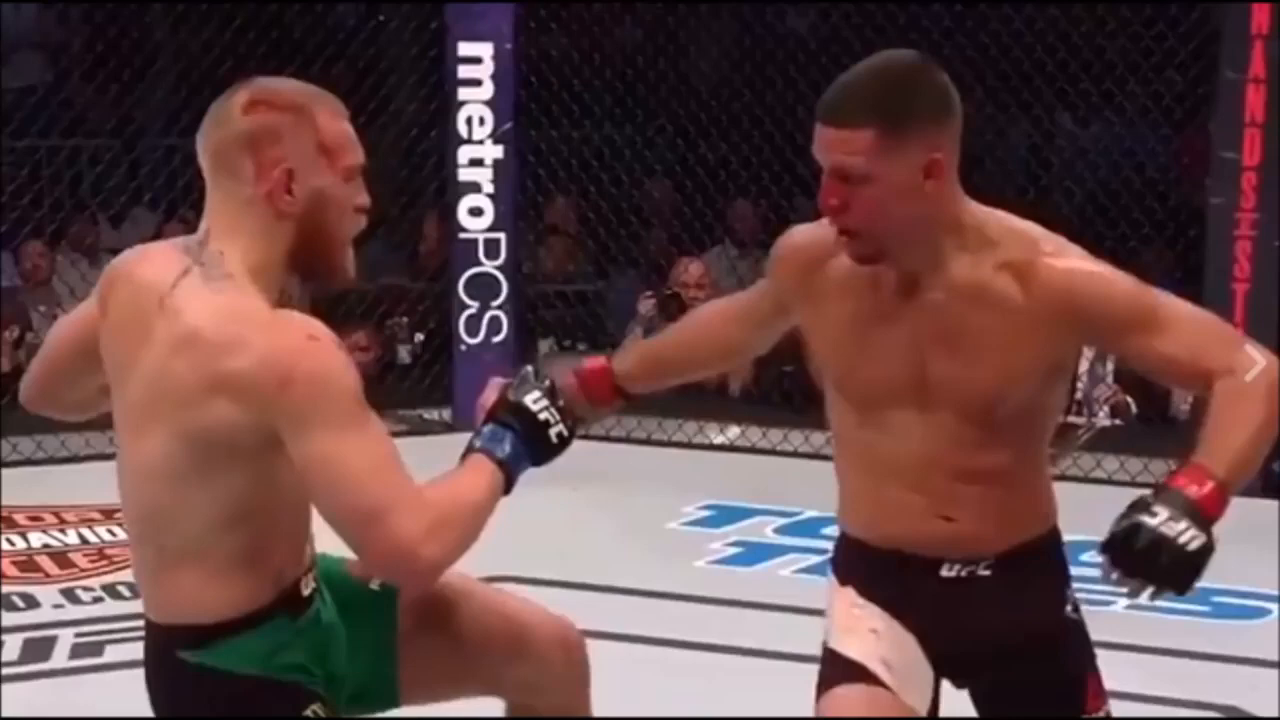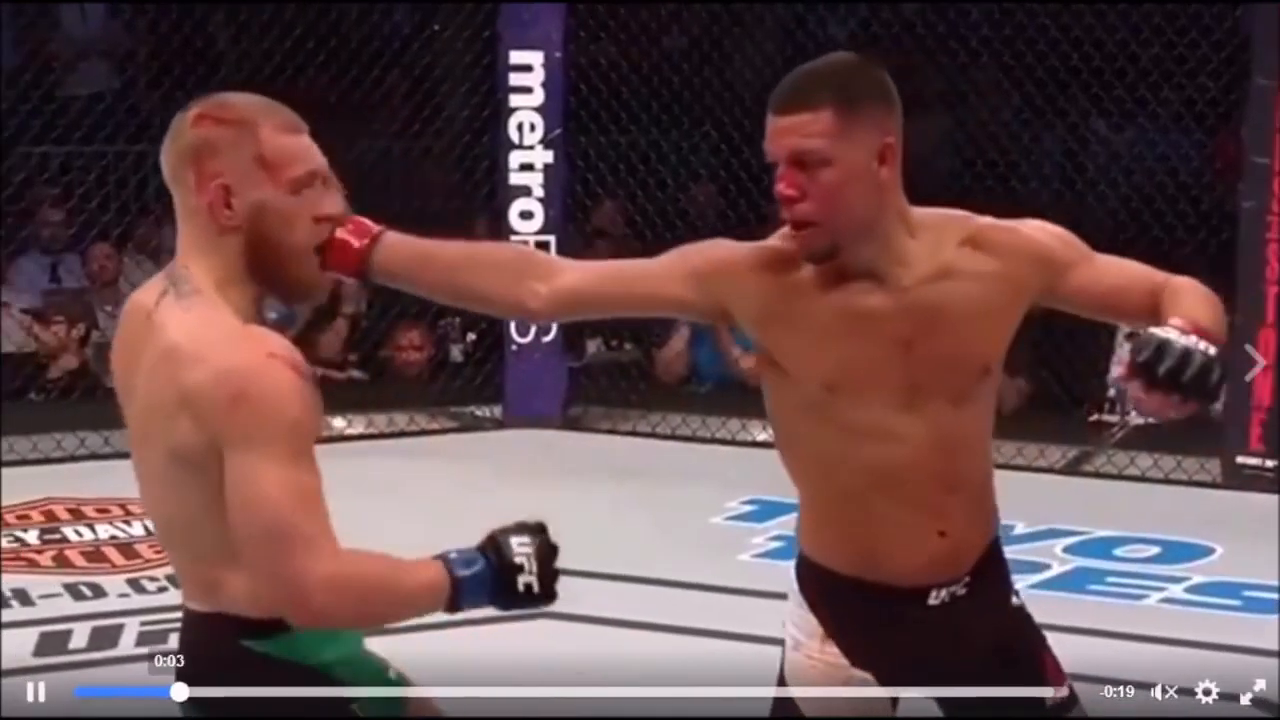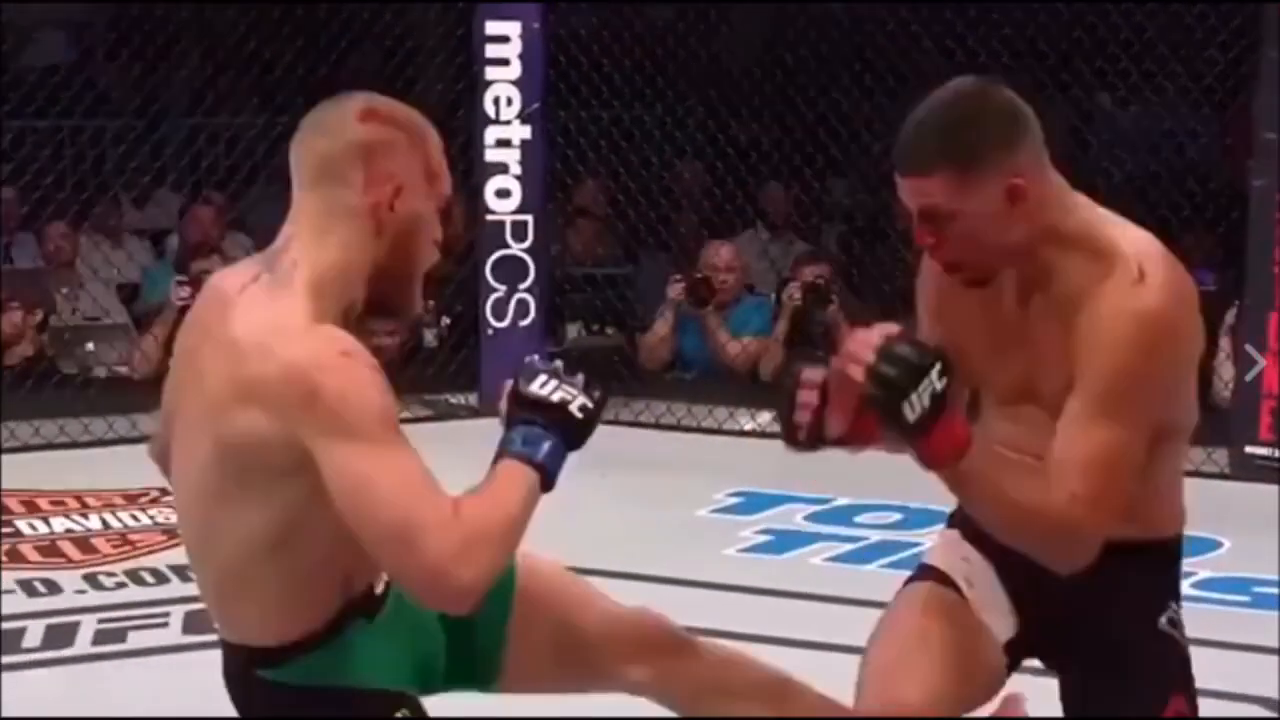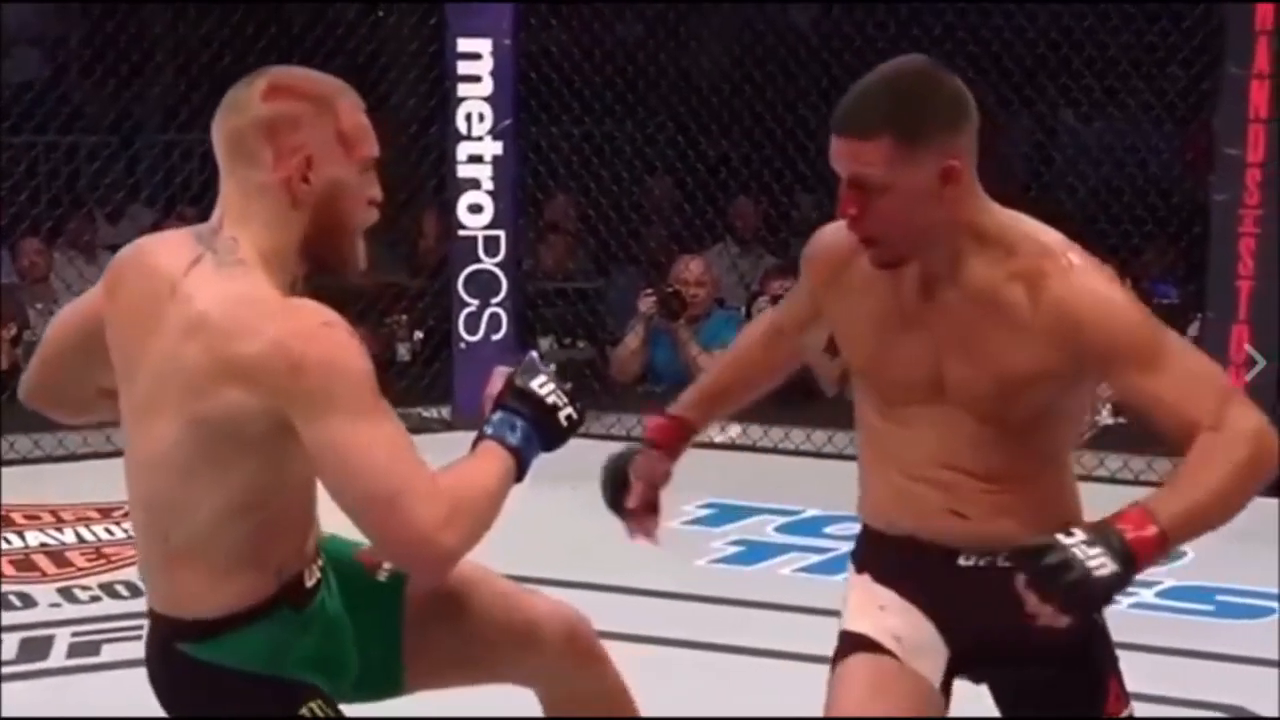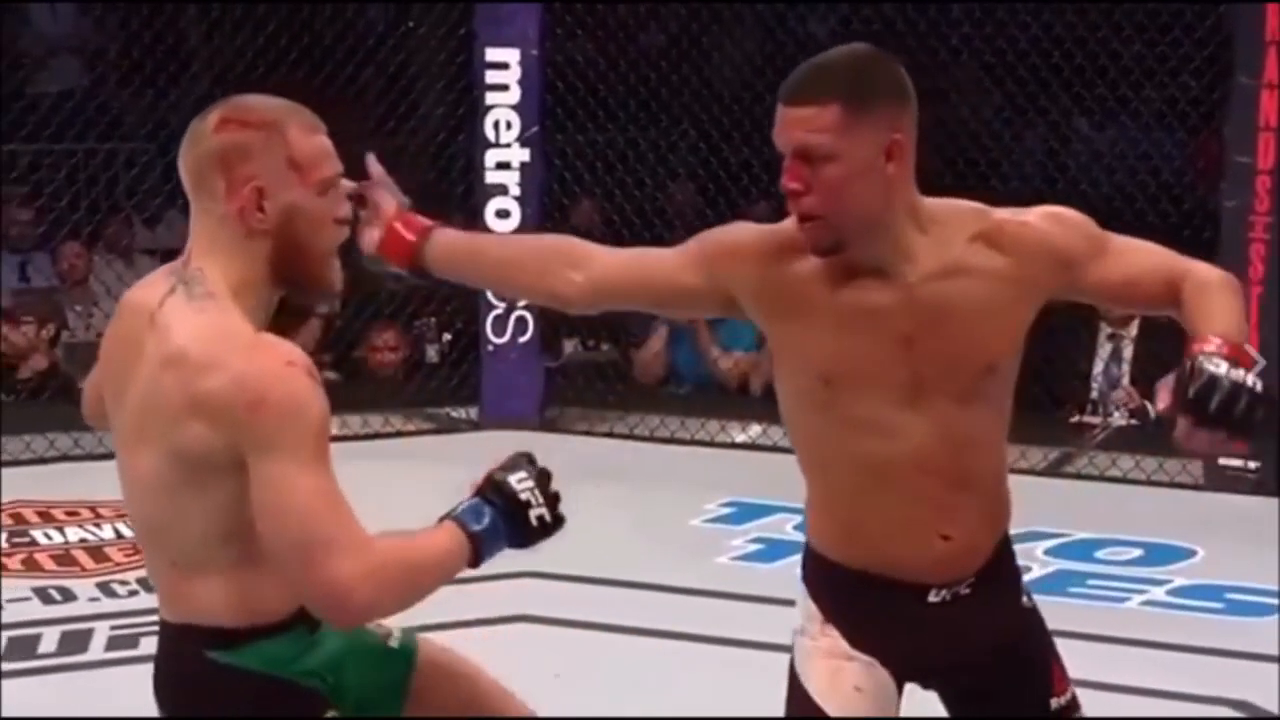
dt=1s
person 1, frame 1
left shoulder: (1051, 282)
right shoulder: (808, 263)
right elbow: (738, 324)
left wrist: (1196, 496)
right wrist: (610, 377)
left hip: (1020, 585)
right hip: (877, 585)
person 1, frame 2
left shoulder: (1003, 256)
right shoulder: (750, 279)
left elbow: (1176, 293)
right elbow: (544, 287)
left wrist: (1189, 338)
right wrist: (358, 246)
left hip: (977, 597)
right hip: (843, 611)
person 1, frame 3
left shoulder: (1134, 295)
right shoulder: (952, 264)
left elbow: (1071, 535)
left wrist: (938, 435)
right wrist: (848, 410)
left hip: (1121, 576)
right hip: (989, 544)
person 1, frame 4
left shoulder: (1062, 291)
right shoulder: (836, 258)
right elbow: (780, 334)
left wrist: (1126, 543)
right wrist: (668, 434)
left hip: (1038, 587)
right hip: (896, 575)
person 1, frame 5
left shoulder: (1018, 249)
right shoulder: (760, 266)
left elbow: (1200, 281)
right elbow: (582, 274)
left wrist: (1220, 352)
right wrist: (413, 242)
left hip: (985, 594)
right hip: (850, 606)
person 2, frame 1
left shoulder: (138, 275)
right shoulder: (282, 350)
left elbow: (44, 391)
right elbow: (412, 549)
right wrist: (502, 447)
left hip: (303, 607)
left knee: (547, 656)
person 2, frame 2
left shoulder: (152, 307)
right shoulder: (248, 364)
right elbow: (311, 589)
right wrist: (476, 574)
left hip: (245, 645)
right hip: (269, 667)
person 2, frame 3
left shoulder: (232, 292)
right shoulder: (312, 364)
left elbow: (171, 450)
right elbow: (452, 570)
right wrist: (535, 446)
left hip: (377, 594)
left knee: (647, 648)
person 2, frame 4
left shoulder: (147, 265)
right shoulder: (293, 337)
left elbow: (46, 388)
right elbow: (428, 538)
right wrist: (513, 435)
right hip: (241, 661)
left knee: (560, 641)
person 2, frame 5
left shoulder: (149, 302)
right shoulder: (257, 371)
left elbow: (98, 406)
right elbow: (348, 588)
right wrist: (483, 522)
left hip: (293, 643)
